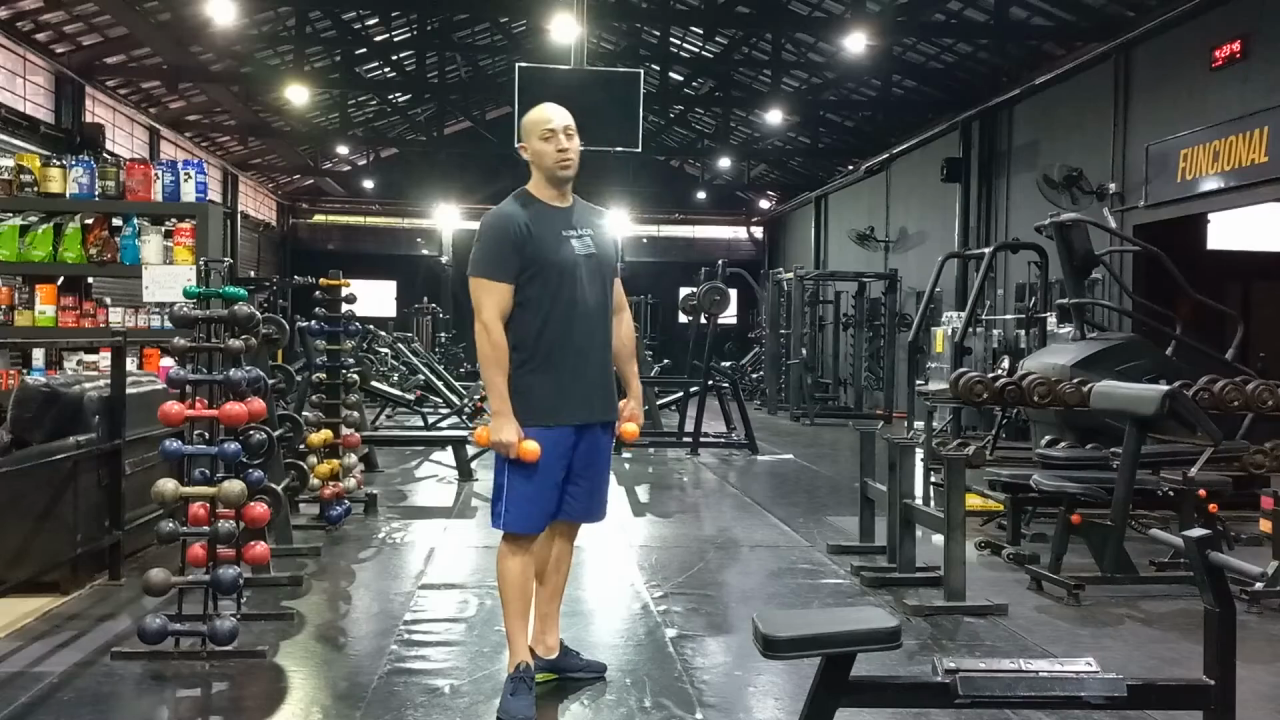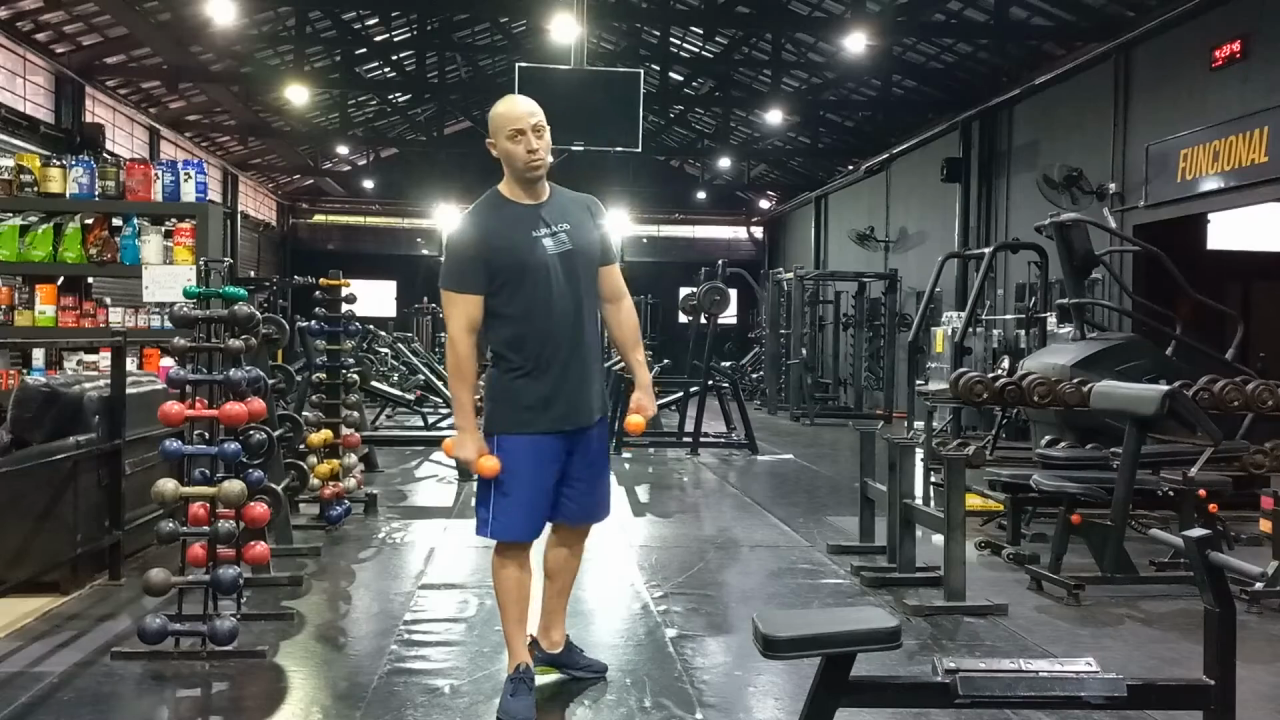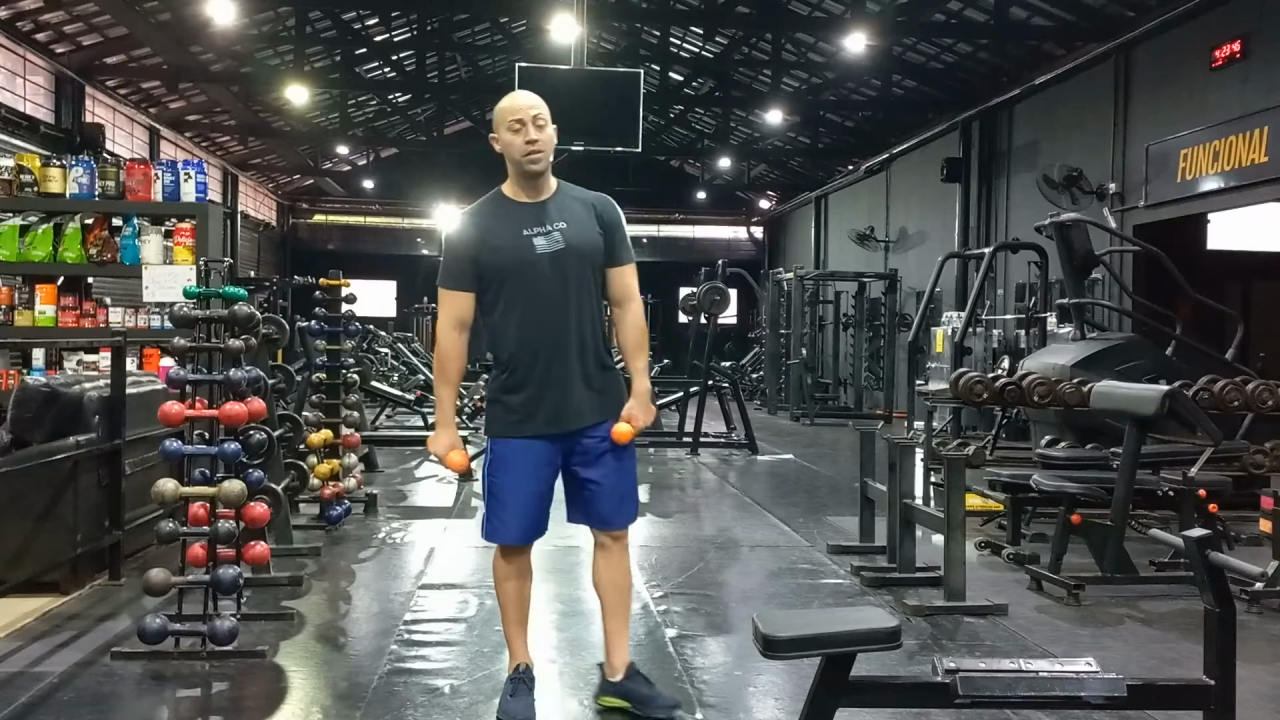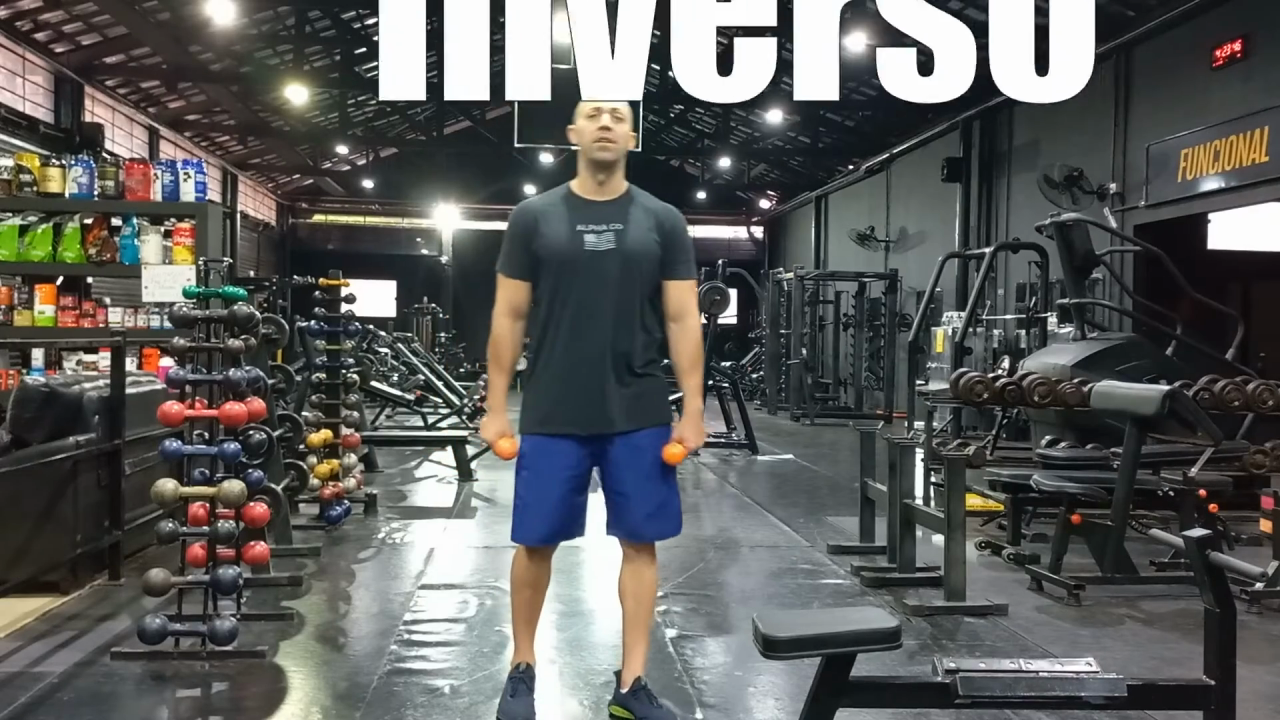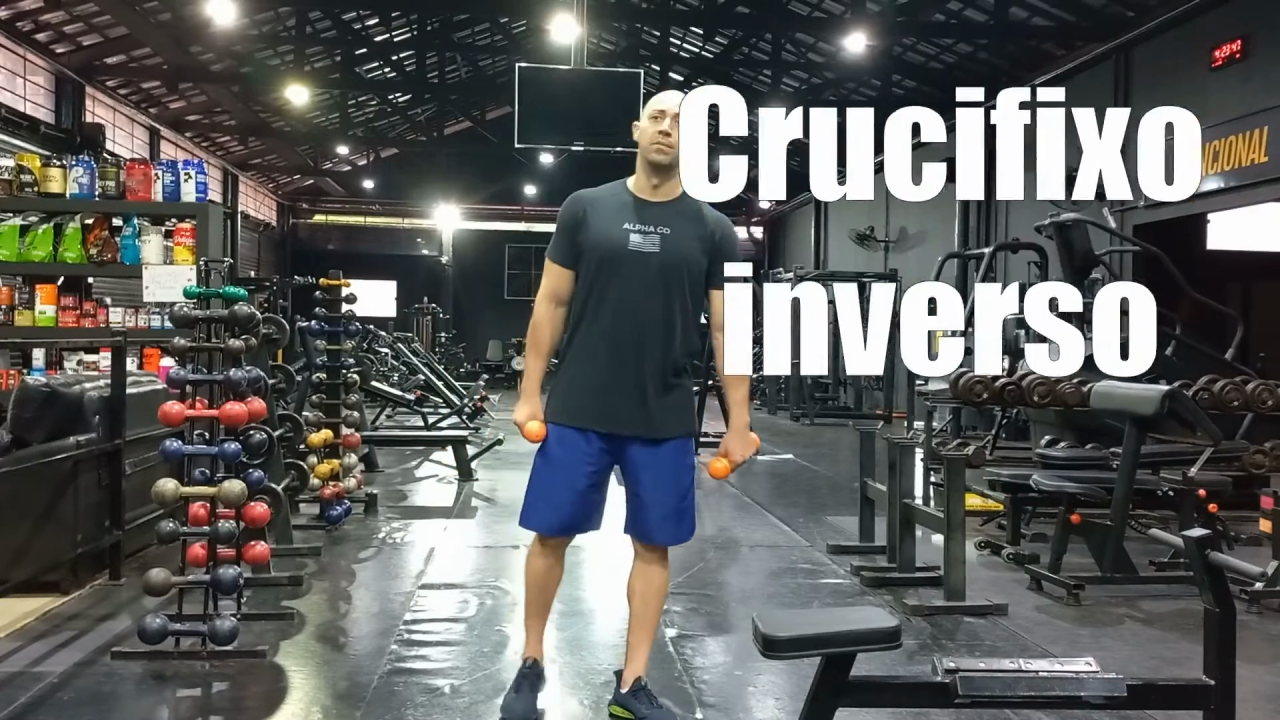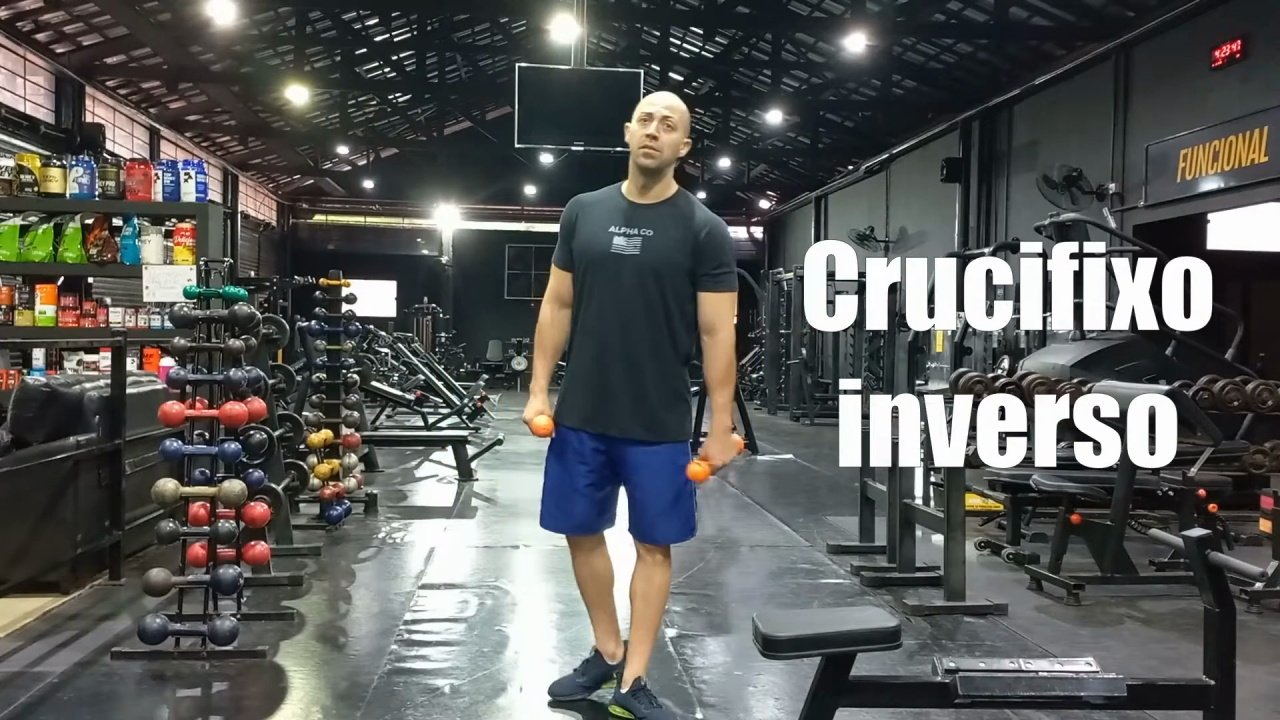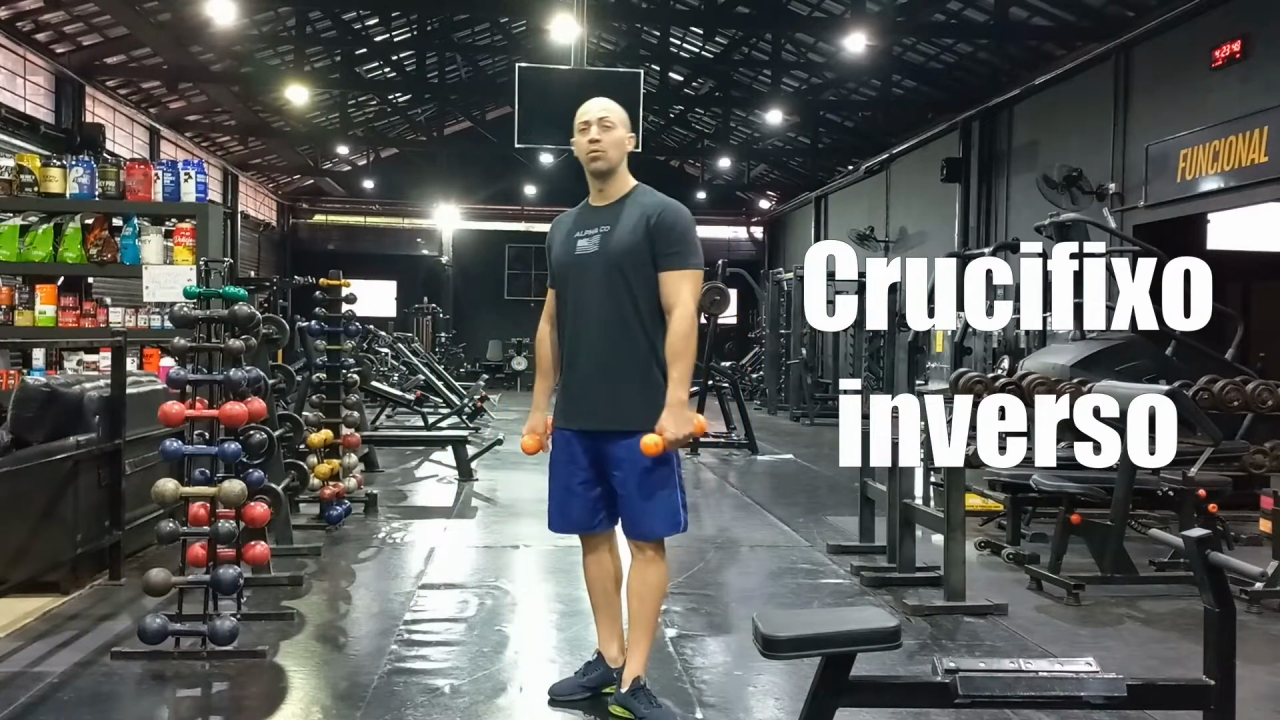
dt=0.5s
person 1, frame 1
left shoulder: (599, 223)
right shoulder: (506, 222)
left elbow: (618, 313)
right elbow: (490, 322)
left wrist: (632, 389)
right wrist: (502, 413)
left hip: (593, 408)
right hip: (535, 412)
left knee: (565, 525)
right knee: (521, 532)
left ankle: (549, 646)
right ankle: (520, 667)
person 1, frame 2
left shoulder: (585, 210)
right shoulder: (477, 229)
left elbow: (615, 300)
right elbow: (461, 333)
left wrist: (641, 379)
right wrist: (467, 428)
left hip: (587, 408)
right hip: (521, 417)
left knee: (574, 525)
right knee: (514, 539)
left ankle: (552, 641)
right ankle: (520, 669)
person 1, frame 3
left shoulder: (598, 211)
right shoulder: (474, 229)
left elbow: (627, 304)
right elbow: (453, 328)
left wrist: (640, 389)
right wrist: (445, 421)
left hip: (598, 408)
right hip: (519, 417)
left knee: (613, 532)
right knee: (513, 543)
person 1, frame 4
left shoulder: (662, 221)
right shoulder: (533, 218)
left elbow: (683, 319)
right elbow: (509, 316)
left wrist: (692, 410)
right wrist: (496, 406)
left hip: (638, 414)
right hip: (552, 414)
left knee: (641, 542)
right knee: (537, 542)
right ankle: (522, 668)
person 1, frame 5
left shoulder: (713, 230)
right shoulder: (585, 208)
left elbow: (727, 328)
right elbow: (552, 304)
left wrist: (739, 422)
right wrist: (530, 391)
left hip: (662, 418)
right hip: (577, 409)
left knee: (653, 545)
right knee: (552, 533)
right ankle: (531, 664)
person 1, frame 6
left shoulder: (704, 230)
right shoulder: (583, 213)
left elbow: (718, 332)
right elbow: (557, 306)
left wrist: (721, 425)
right wrist: (539, 391)
left hip: (658, 422)
right hip: (582, 414)
left knee: (654, 545)
right knee: (580, 531)
right ankle: (607, 651)
person 1, frame 7
left shoulder: (663, 215)
right shoulder: (564, 229)
left elbow: (682, 313)
left wrist: (677, 402)
right wrist: (541, 404)
left hip: (639, 416)
right hip: (576, 417)
left knee: (646, 539)
right knee: (593, 535)
right ankle: (608, 657)
